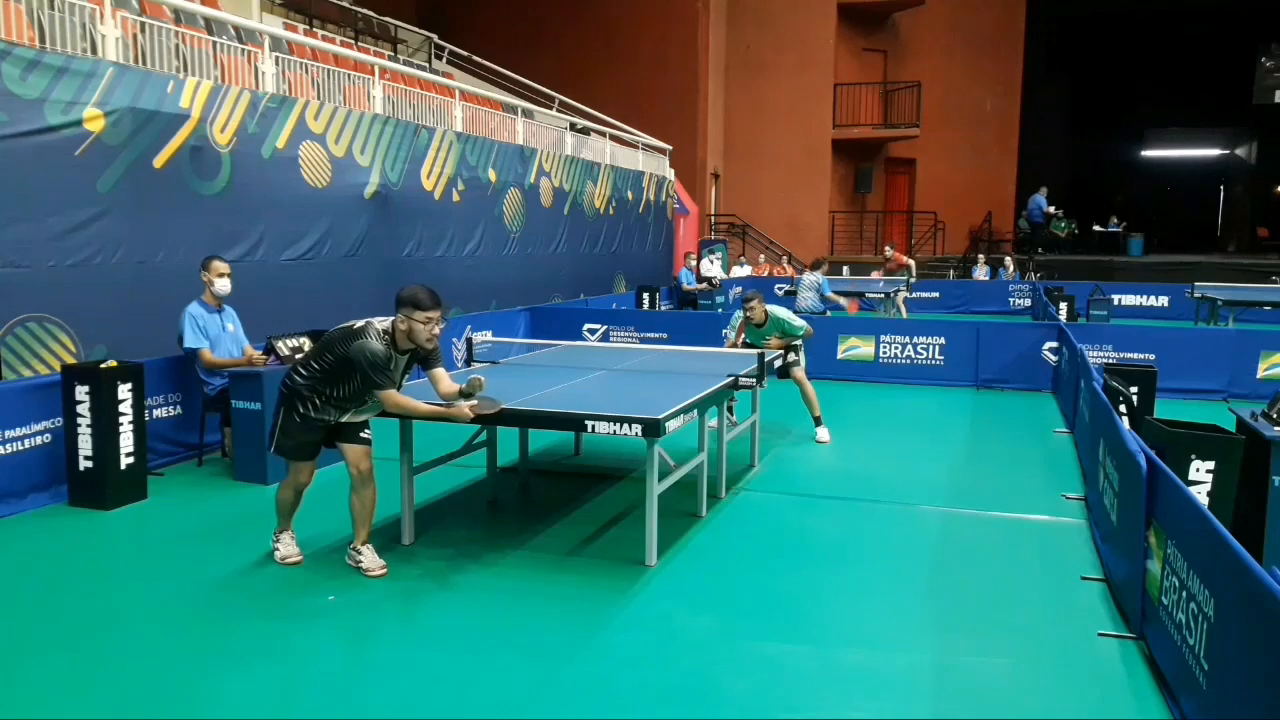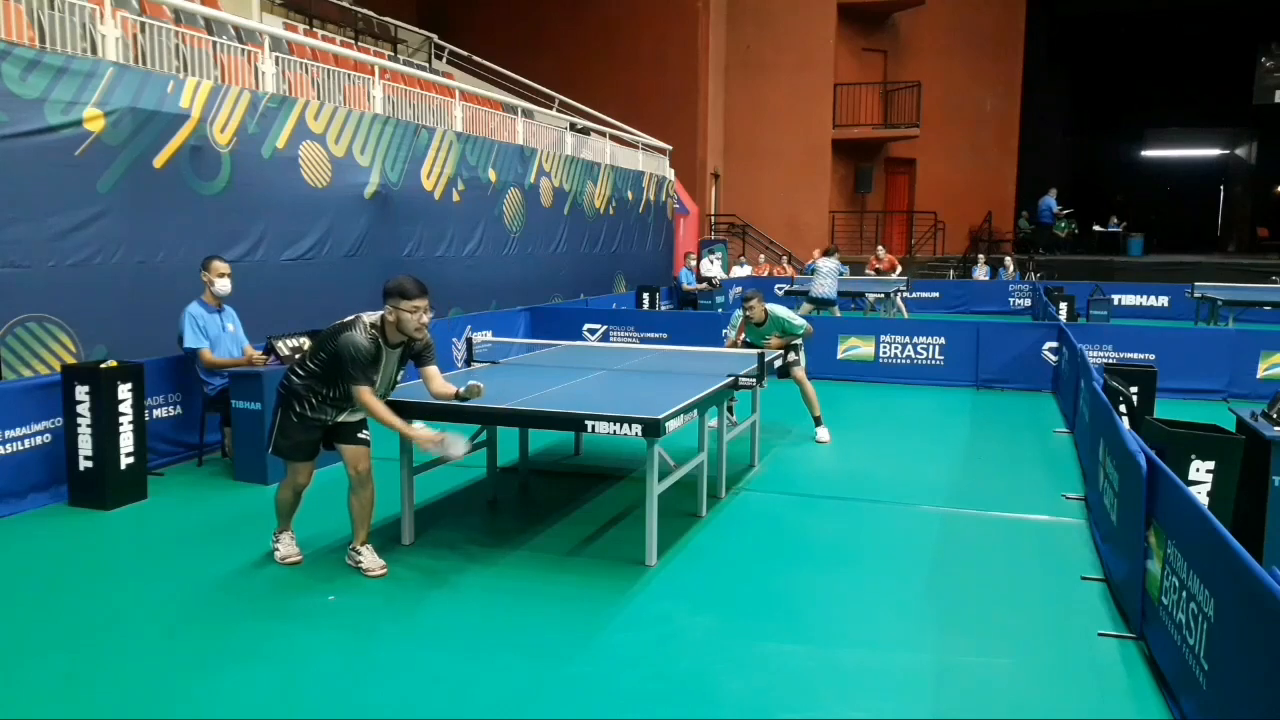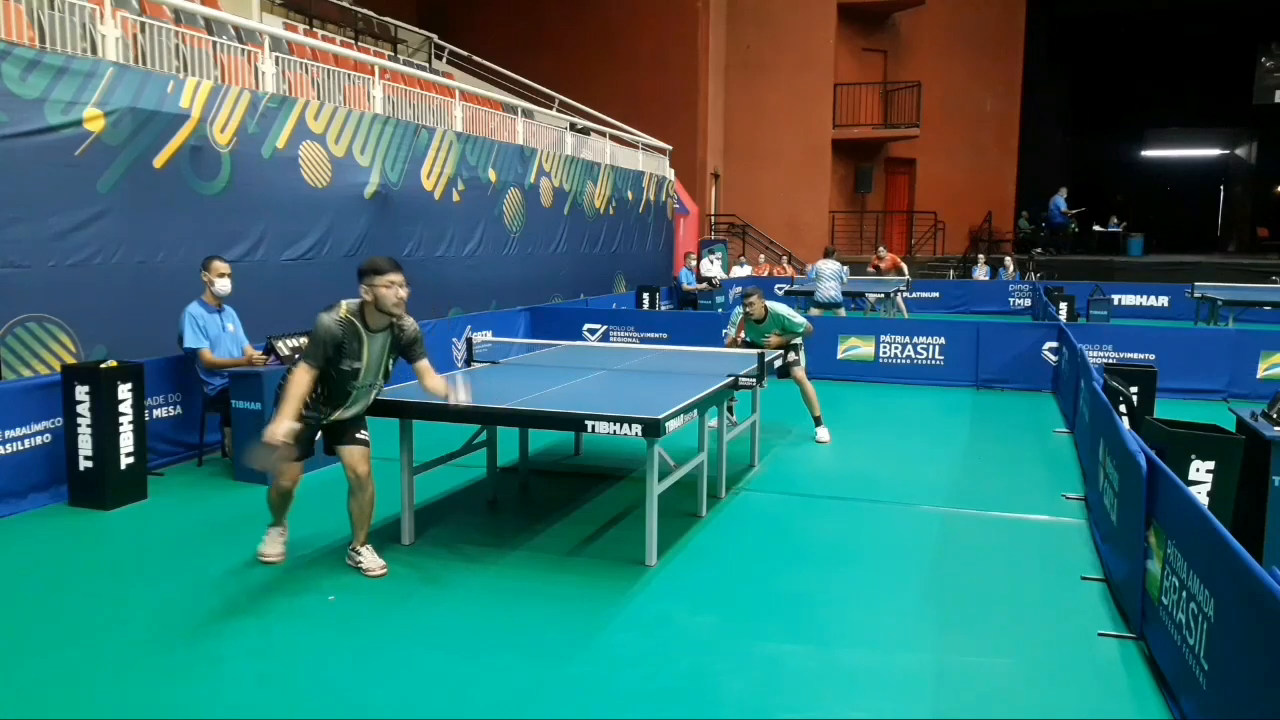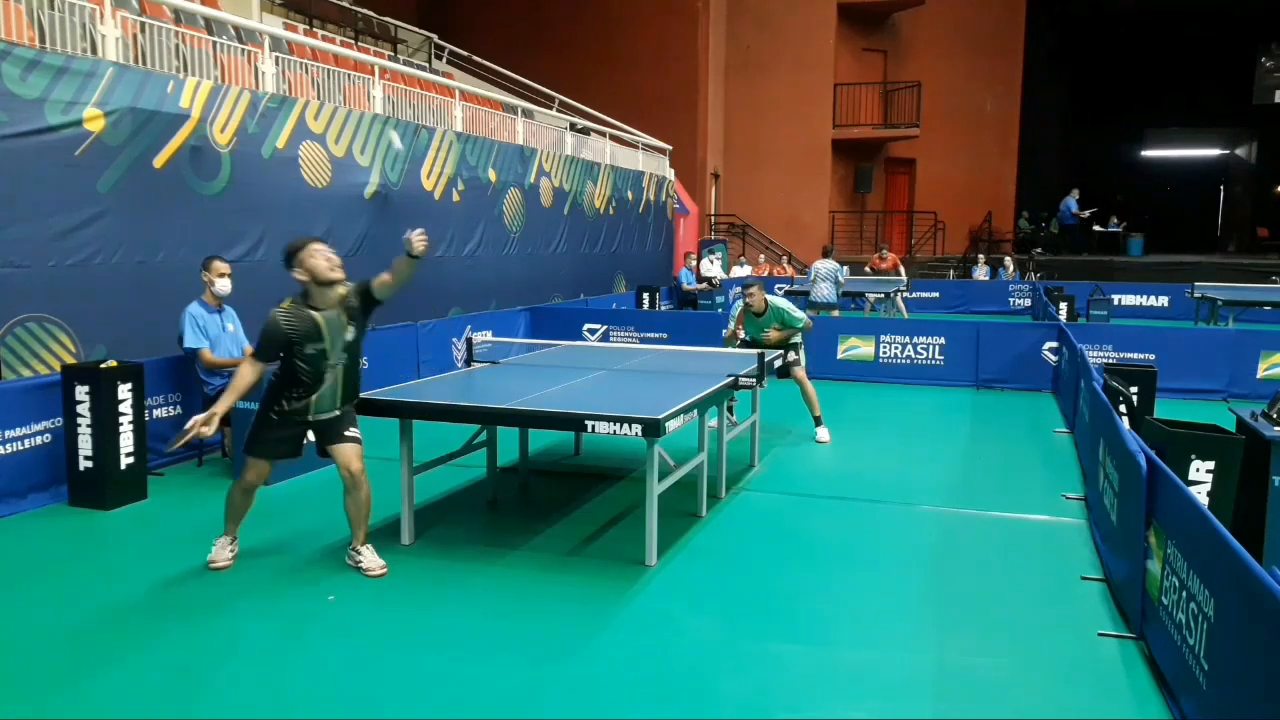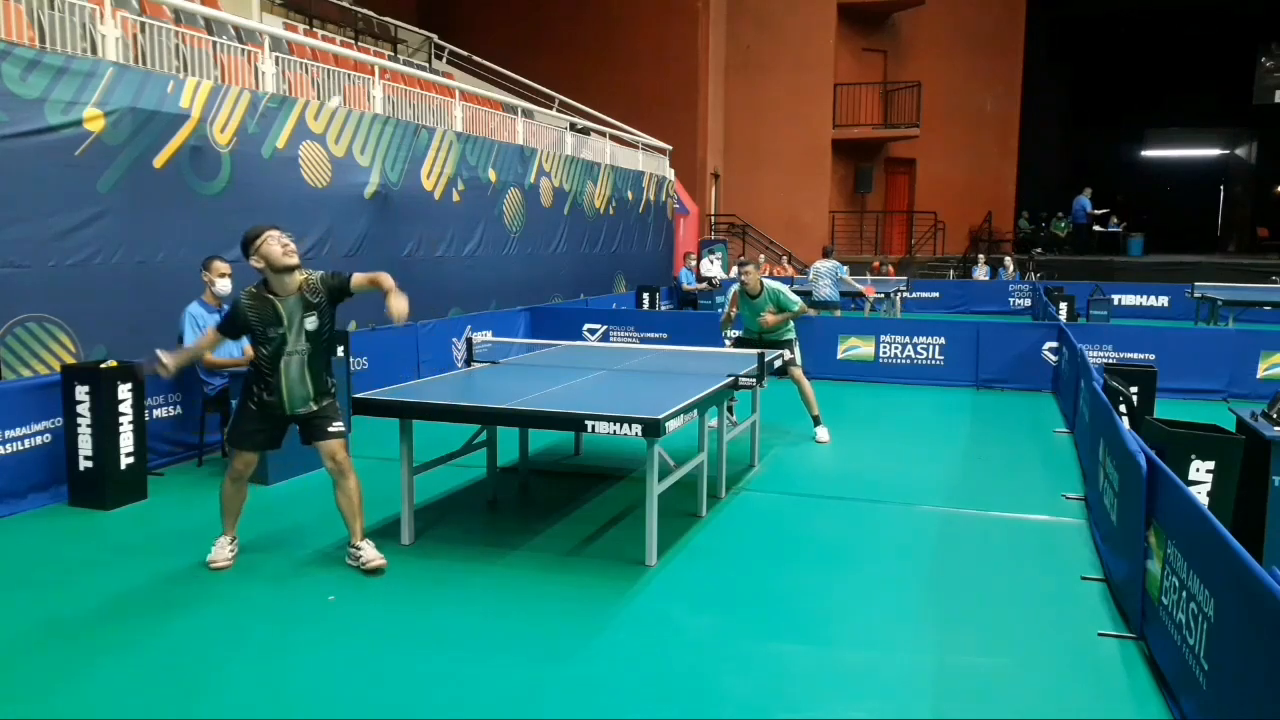
dt=0.3s
person 1, frame 1
left shoulder: (425, 342)
right shoulder: (370, 345)
left elbow: (443, 385)
right elbow: (391, 401)
left wrist: (464, 390)
right wrist: (449, 413)
left hip: (349, 405)
right hip: (306, 401)
left knee: (363, 470)
right knee: (300, 477)
left ankle: (360, 547)
right ankle: (283, 533)
person 1, frame 2
left shoulder: (419, 340)
right shoulder: (358, 339)
left elbow: (435, 383)
right elbow: (364, 397)
left wrist: (462, 392)
right wrist: (410, 432)
left hip: (348, 408)
right hip: (304, 402)
left knee: (362, 471)
right knee: (299, 478)
left ankle: (359, 547)
right ankle: (283, 534)
person 1, frame 3
left shoulder: (405, 329)
right shoulder: (333, 324)
left elbow: (426, 375)
right elbow: (304, 372)
left wrist: (450, 393)
right wrist: (283, 420)
left hip: (348, 409)
right hip: (307, 405)
left knee: (361, 473)
right knee: (286, 480)
left ankle: (359, 547)
right ankle: (277, 527)
person 1, frame 4
left shoulder: (356, 297)
right shoulder: (284, 319)
left elbow: (393, 278)
right elbow: (254, 365)
left wrist: (411, 253)
right wrist: (218, 411)
left hip: (337, 406)
right hip: (286, 406)
left knee: (354, 471)
right knee: (251, 477)
left ankle: (360, 548)
right ankle: (228, 537)
person 1, frame 5
left shoulder: (321, 286)
right shoulder: (249, 303)
left elbow: (369, 279)
right elbow: (218, 334)
left wrist: (392, 291)
right wrist: (177, 360)
left hip: (317, 397)
right hip: (265, 399)
left knee: (339, 462)
right knee: (239, 468)
left ankle: (358, 543)
right ankle: (228, 537)
person 2, frame 1
left shoulder: (230, 312)
right shoulder: (194, 313)
left elbow: (247, 350)
right elbow: (207, 360)
left wrist: (260, 356)
right wrist: (245, 361)
right hip: (218, 387)
person 2, frame 2
left shoulder: (230, 312)
right shoulder: (194, 313)
left elbow: (247, 350)
right elbow: (207, 360)
left wrist: (259, 356)
right wrist: (244, 361)
right hip: (218, 387)
person 2, frame 3
left shoulder: (230, 312)
right shoulder: (193, 313)
left elbow: (247, 350)
right elbow: (207, 360)
left wrist: (258, 357)
right wrist: (244, 361)
right hip: (218, 388)
person 2, frame 4
left shoulder: (230, 312)
right shoulder: (194, 313)
left elbow: (247, 351)
right elbow: (207, 360)
right wrist: (244, 362)
right hip: (217, 388)
person 2, frame 5
left shoulder: (230, 311)
right shoulder: (194, 313)
left elbow: (247, 351)
right elbow: (206, 360)
right wrist: (244, 361)
right hip: (217, 387)
person 3, frame 1
left shoulder: (781, 316)
right shoulder: (739, 318)
left elbow: (808, 331)
left wrist: (781, 342)
right wrist: (735, 344)
left hip: (787, 344)
right hip: (755, 345)
left knee: (799, 376)
left ankle: (820, 425)
right ankle: (728, 413)
person 3, frame 2
left shoulder: (780, 315)
right shoulder: (739, 317)
left elbow: (808, 330)
right elbow: (727, 349)
left wrist: (782, 341)
right wrist: (735, 343)
left hip: (787, 343)
right hip: (756, 345)
left knee: (799, 376)
left ankle: (820, 426)
right ankle: (729, 413)
person 3, frame 3
left shoulder: (781, 312)
right shoulder: (739, 314)
left elbow: (808, 329)
right elbow: (727, 347)
left wrist: (781, 339)
right wrist: (735, 340)
left hip: (787, 343)
right hip: (756, 344)
left knee: (799, 376)
left ankle: (820, 426)
right ankle: (729, 413)
person 3, frame 4
left shoulder: (780, 306)
right shoulder: (739, 309)
left elbow: (808, 324)
right elbow: (727, 343)
left wrist: (781, 334)
right wrist: (734, 333)
left hip: (787, 341)
right hip: (756, 342)
left knee: (800, 376)
left ankle: (820, 425)
right ankle: (729, 414)
person 3, frame 5
left shoulder: (776, 289)
right shoulder: (735, 293)
left elbow: (803, 309)
right elbow: (723, 328)
left wrist: (777, 318)
right wrist: (729, 316)
left hip: (781, 336)
right hip: (751, 337)
left knee: (797, 375)
left ankle: (819, 425)
right ankle: (729, 414)
